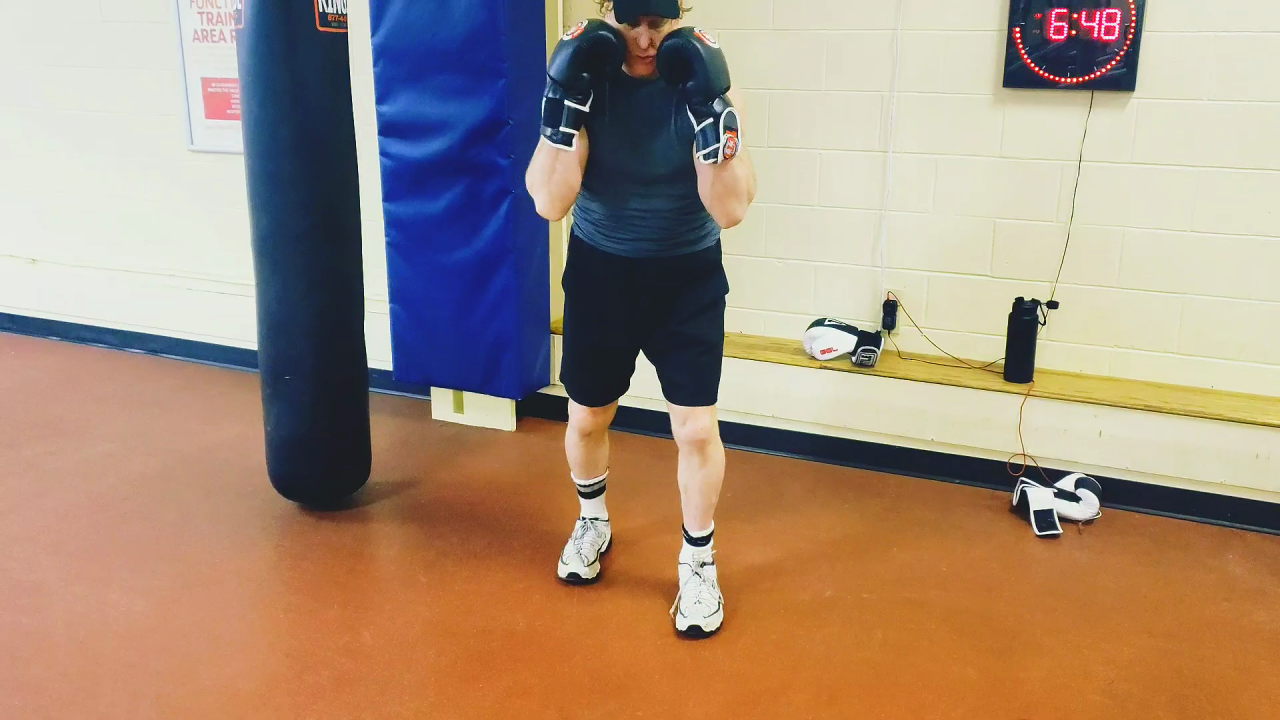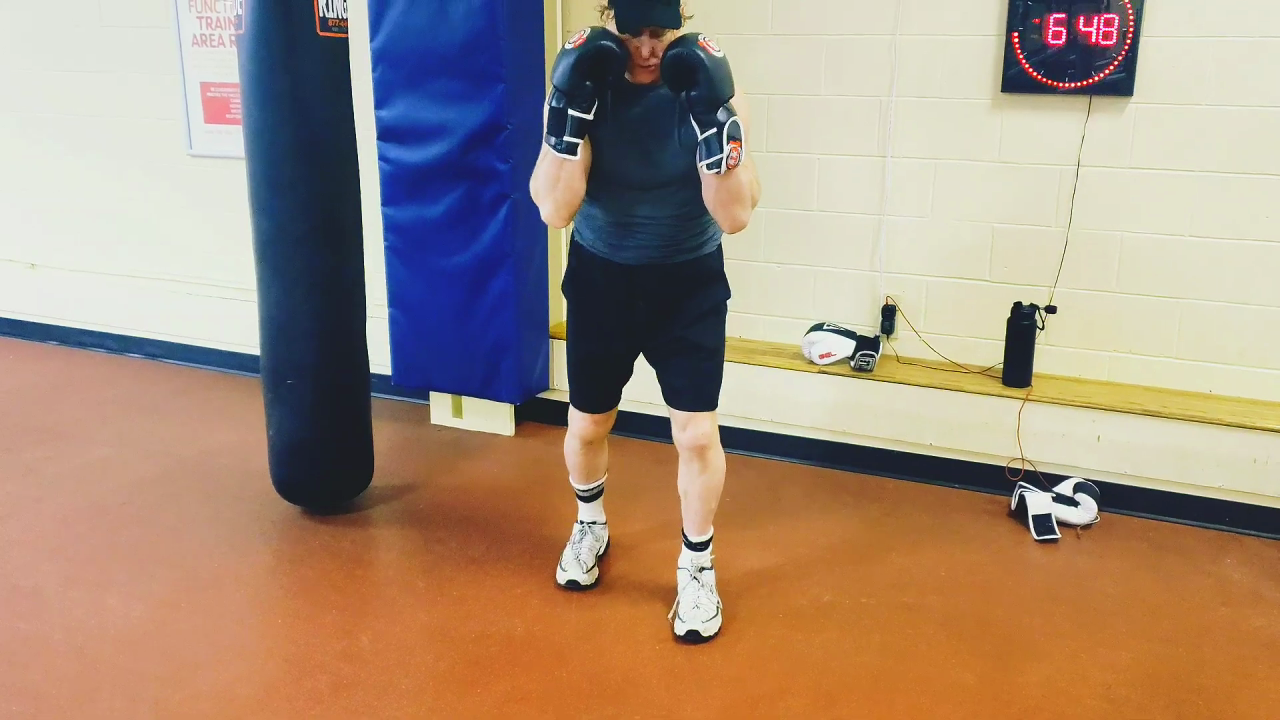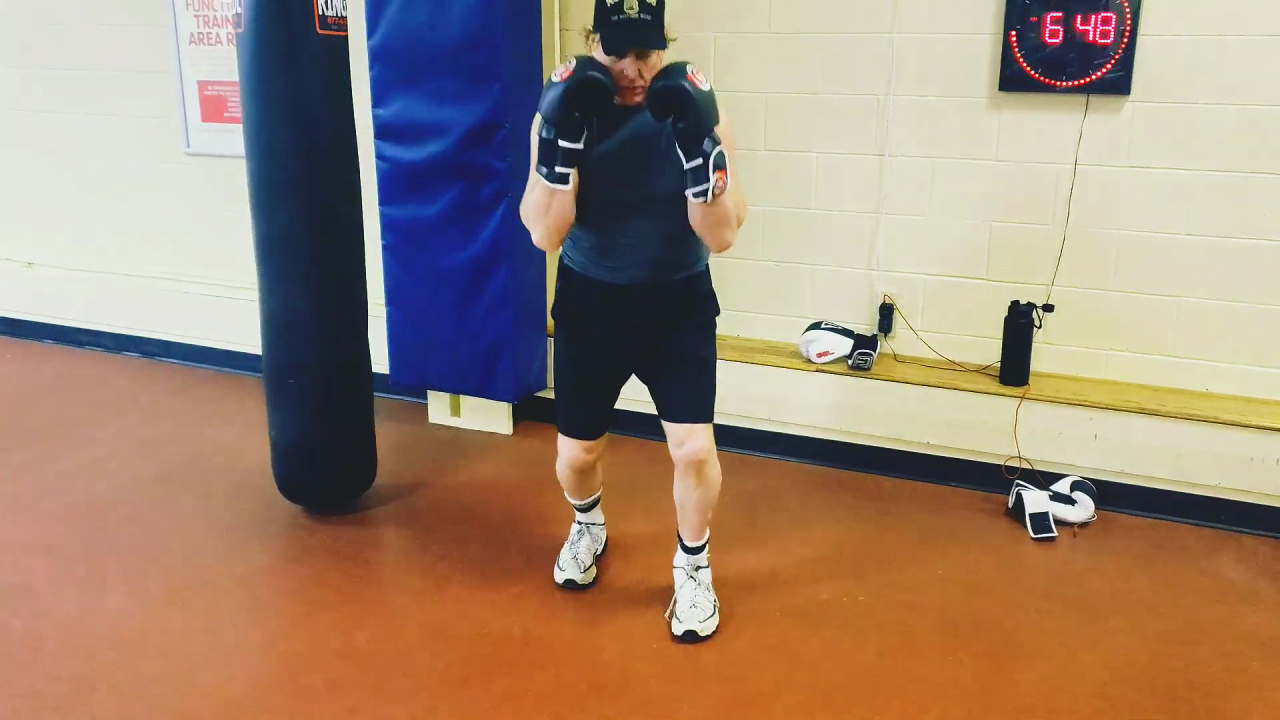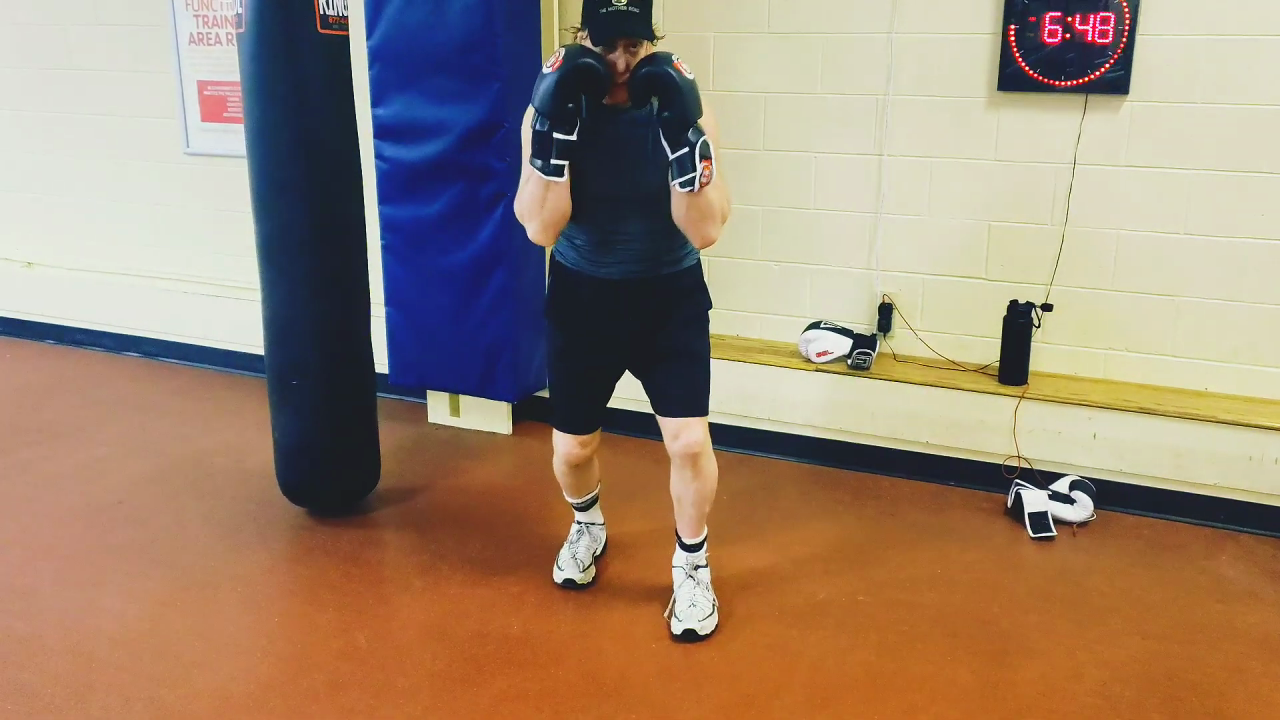
dt=0.3s
person 1, frame 1
left shoulder: (700, 83)
right shoulder: (585, 83)
left elbow: (730, 209)
right elbow: (550, 202)
left wrist: (713, 106)
right wrist: (565, 98)
left hip: (688, 279)
right hip: (600, 273)
left knee: (697, 427)
right knee: (587, 417)
left ankle: (697, 562)
right ankle: (593, 522)
person 1, frame 2
left shoulder: (708, 90)
right shoulder: (579, 88)
left elbow: (734, 216)
right elbow: (555, 210)
left wrist: (715, 113)
right wrist: (570, 105)
left hip: (689, 284)
right hip: (602, 279)
left knee: (697, 436)
right knee: (586, 425)
left ankle: (696, 567)
right ankle: (590, 525)
person 1, frame 3
left shoulder: (697, 114)
right shoulder: (563, 112)
left elbow: (721, 237)
right elbow: (545, 235)
left wrist: (699, 142)
right wrist: (560, 136)
left hip: (679, 303)
right hip: (590, 302)
left knee: (694, 450)
right knee: (577, 453)
left ankle: (692, 568)
right ankle: (588, 527)
person 1, frame 4
left shoulder: (680, 109)
right shoulder: (549, 110)
left elbow: (705, 231)
right elbow: (540, 229)
left wrist: (682, 131)
right wrist: (555, 126)
left hip: (671, 298)
right hip: (582, 298)
left knee: (690, 443)
right knee: (572, 446)
left ankle: (692, 566)
right ankle: (588, 526)
